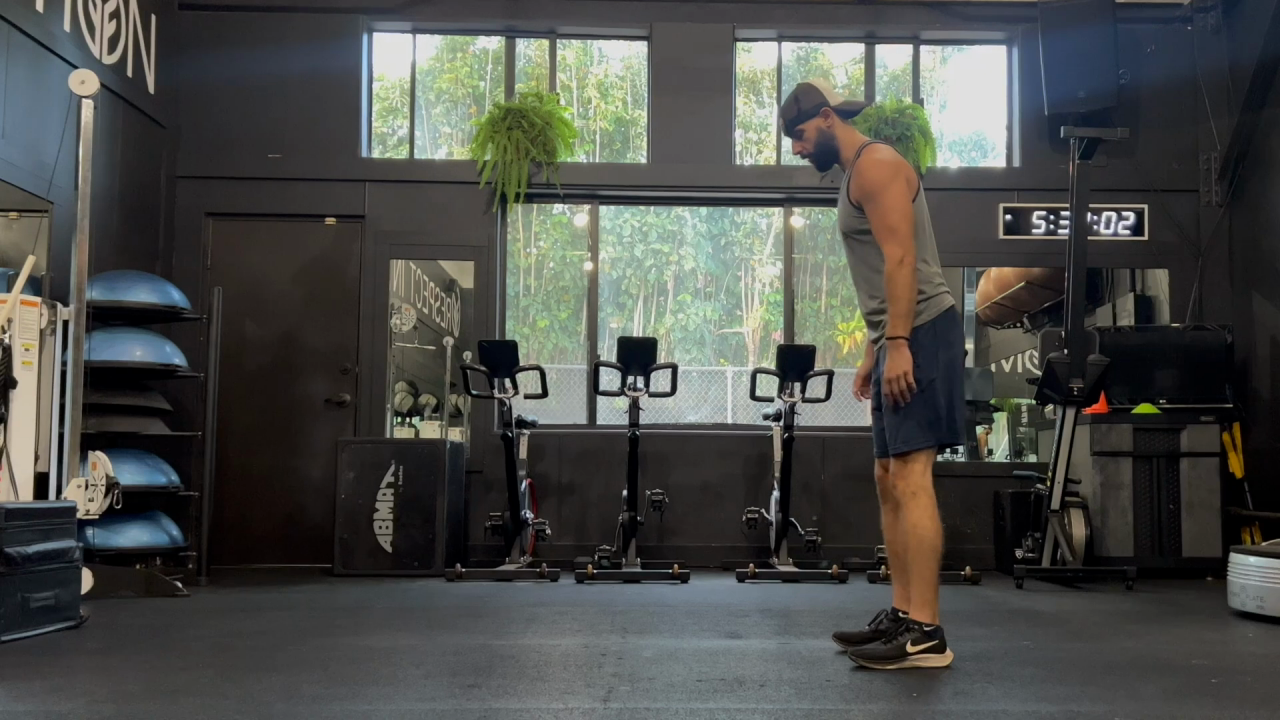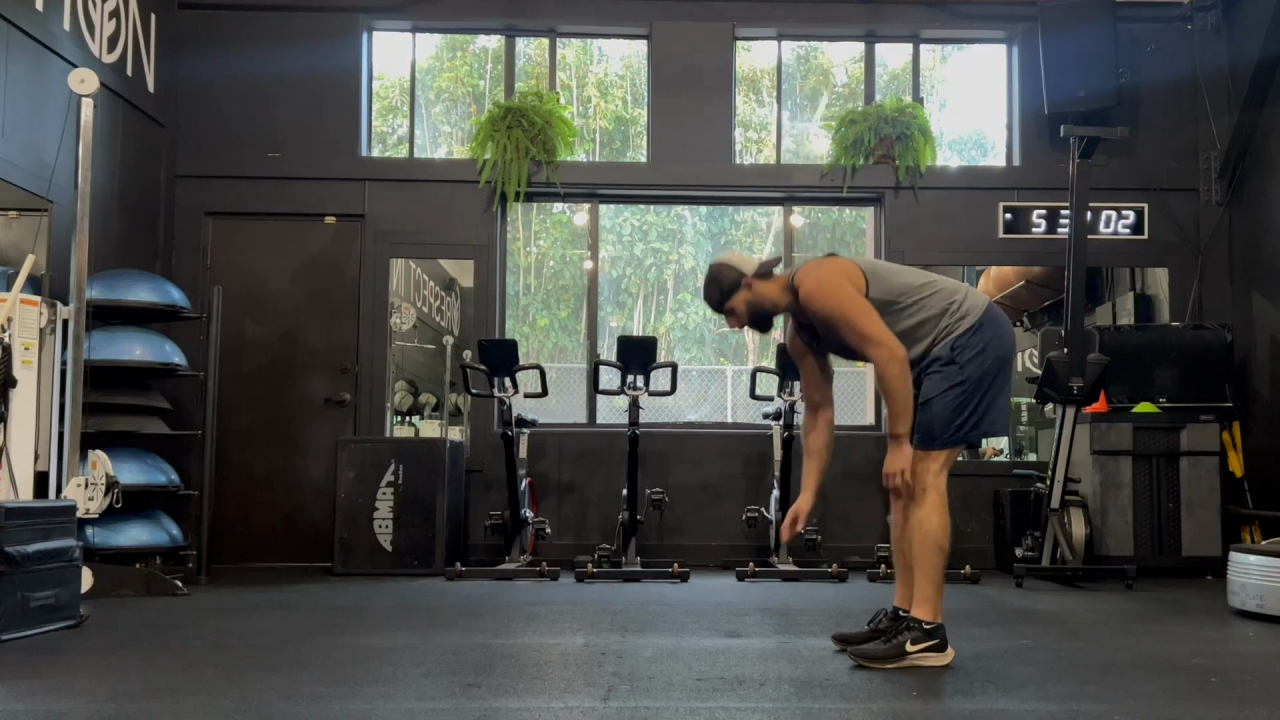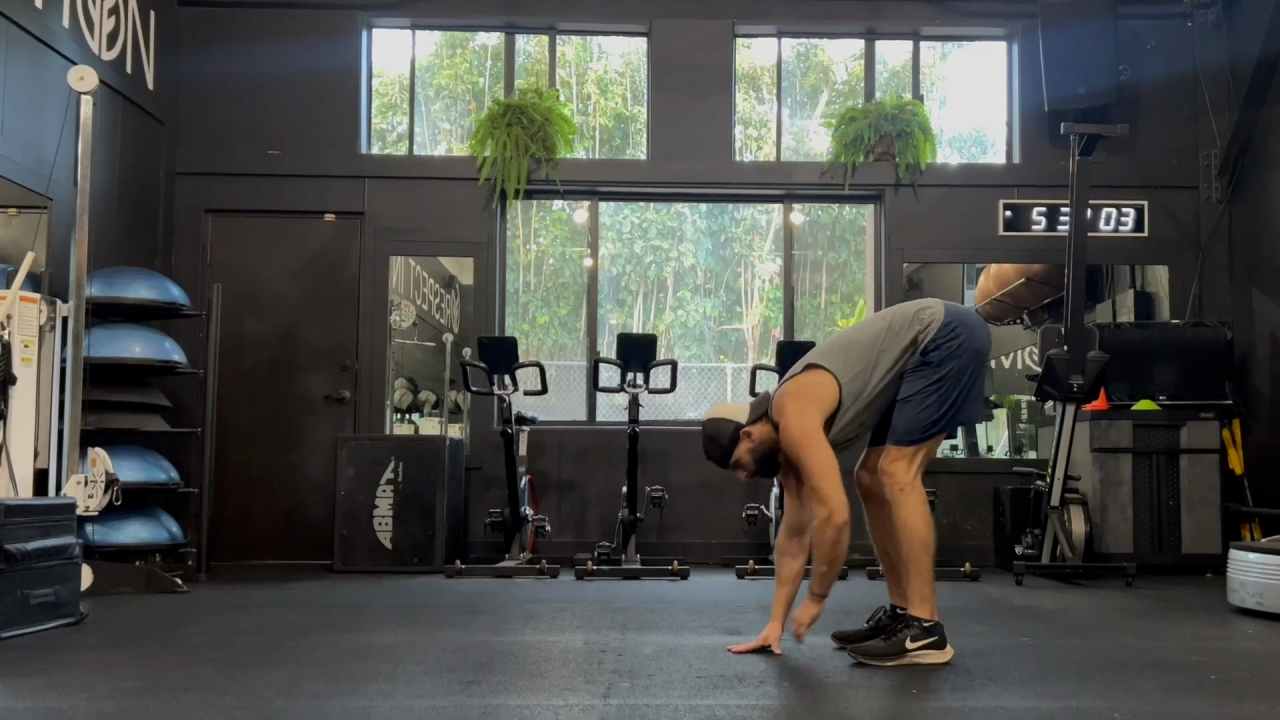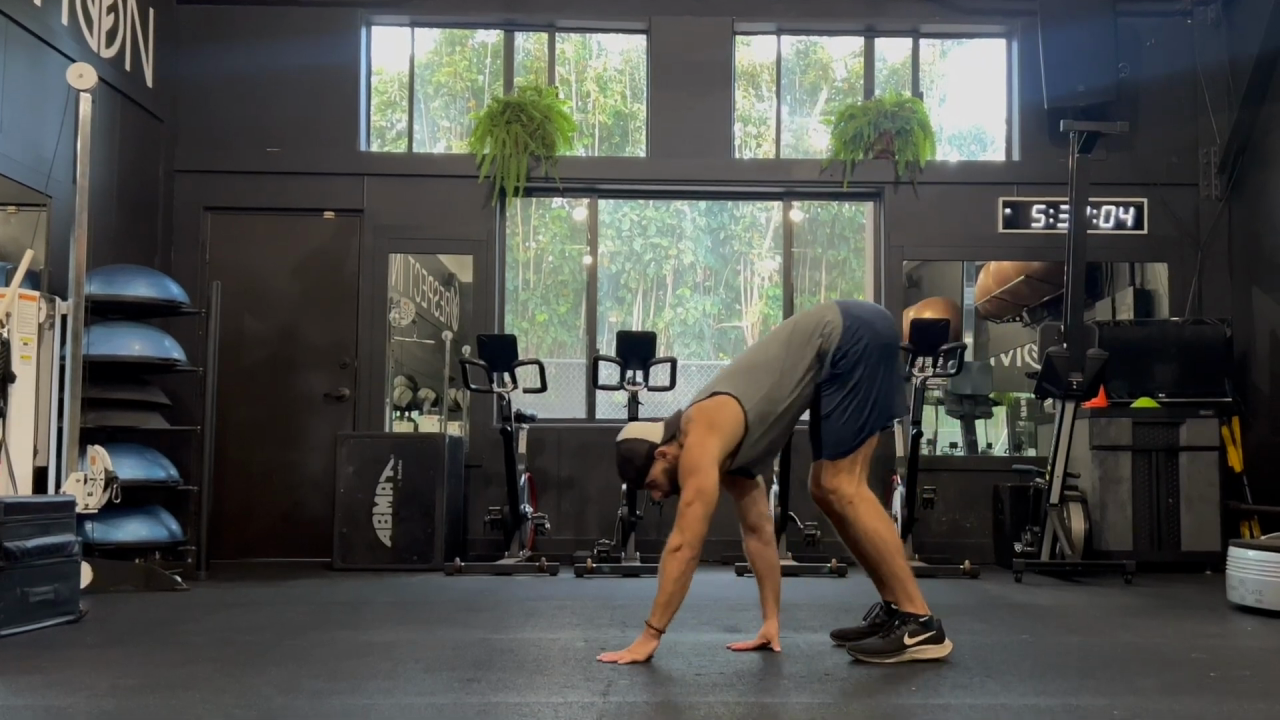
dt=0.7s
person 1, frame 1
left shoulder: (877, 164)
right shoulder: (856, 175)
left elbow: (901, 261)
left wrist: (898, 344)
right wrist: (874, 353)
left hip: (920, 335)
right hip: (902, 339)
left knee: (908, 479)
right knee: (888, 482)
left ankle: (925, 634)
right ankle: (903, 614)
person 1, frame 2
left shoulder: (815, 288)
right shoulder: (799, 328)
left elbow: (893, 355)
right elbow: (818, 415)
left wrist: (897, 441)
right wrist: (808, 494)
left hip: (974, 335)
right hip: (951, 345)
left knee: (923, 474)
right knee: (909, 481)
left ankle: (926, 634)
right ankle: (904, 613)
person 1, frame 3
left shoulder: (795, 420)
right shoulder: (788, 433)
left elbow: (834, 513)
right elbow: (795, 530)
left wrist: (816, 598)
right wrist: (776, 621)
left hip: (948, 335)
right hip: (935, 341)
left knee: (896, 475)
right knee: (872, 479)
left ankle: (924, 630)
right ankle: (900, 613)
person 1, frame 4
left shoulder: (699, 443)
right shoulder: (719, 447)
left elbow: (683, 545)
right elbow: (757, 527)
left wrist: (649, 637)
right wrist: (770, 621)
left hip: (853, 336)
right hip: (840, 341)
left knee: (841, 489)
right knee: (826, 490)
left ankle: (920, 625)
right ankle: (895, 610)
